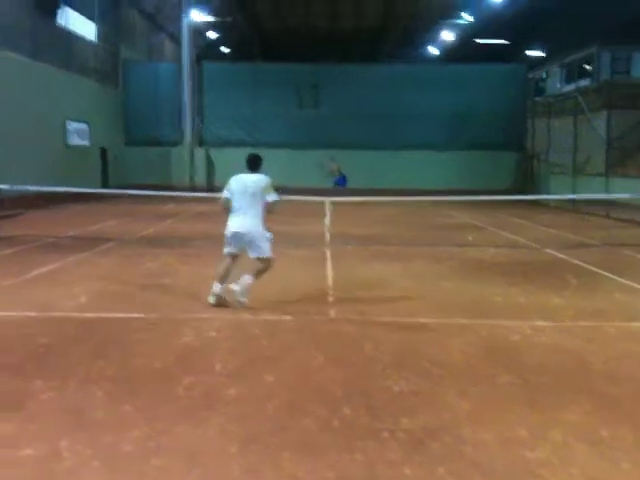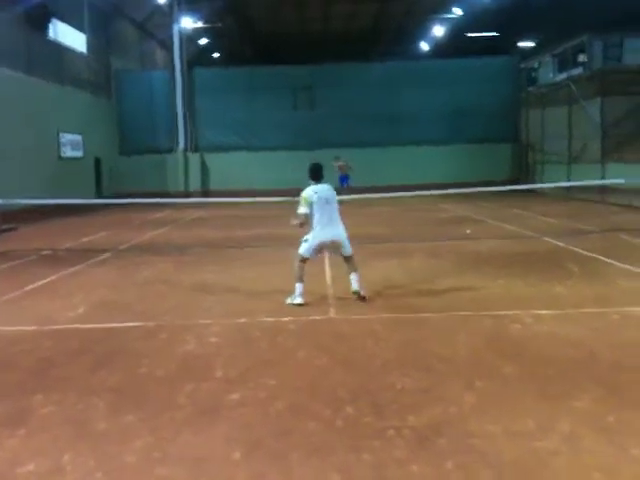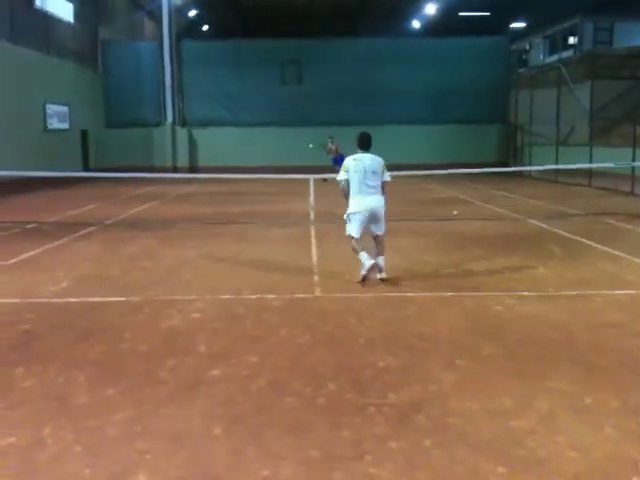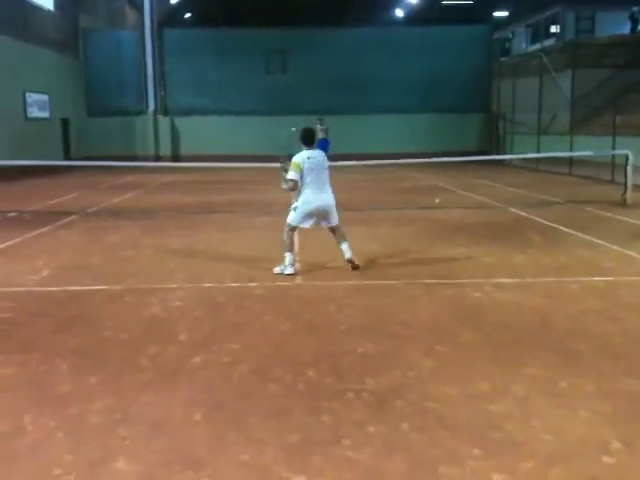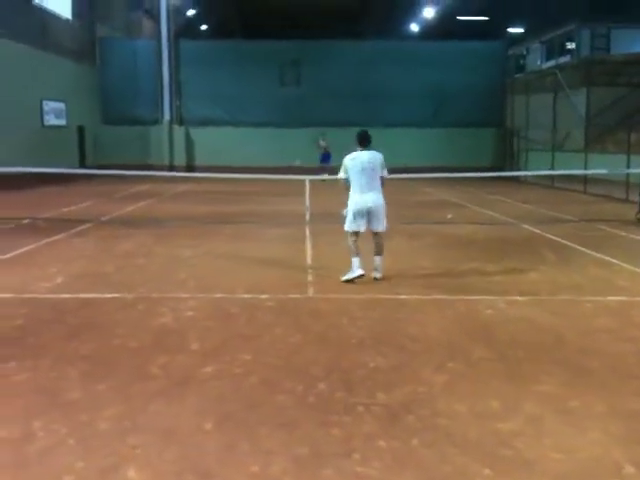
dt=1s
person 1, frame 1
left shoulder: (233, 180)
right shoulder: (265, 181)
left elbow: (224, 204)
right elbow: (269, 208)
left hip: (234, 226)
right hip: (253, 227)
left knee: (229, 259)
right knee: (266, 262)
left ankle: (216, 293)
right ankle: (241, 286)
person 1, frame 2
left shoulder: (307, 194)
right shoulder: (331, 190)
left elbow: (303, 220)
left wrist: (296, 223)
left hip: (320, 235)
right hip: (338, 233)
left knee: (301, 261)
right knee: (349, 258)
left ankle: (298, 296)
right ankle: (356, 287)
person 1, frame 3
left shoulder: (348, 161)
right shoulder: (380, 161)
left elbow: (343, 188)
right elbow: (383, 187)
left wrist: (350, 200)
left hip: (358, 205)
right hip: (377, 203)
left knee: (353, 239)
right knee: (378, 237)
left ankle: (367, 262)
right ankle: (381, 270)
person 1, frame 4
left shoulder: (298, 159)
right shoulder: (322, 155)
left elbow: (293, 187)
left wrist: (285, 186)
left hip: (309, 201)
right hip: (327, 200)
left knee: (288, 230)
right knee: (335, 229)
left ankle: (288, 265)
right ankle: (348, 255)
person 1, frame 5
left shoulder: (348, 159)
right shoulder: (379, 157)
left elbow: (345, 183)
right elbow: (382, 182)
left hip: (357, 200)
right hip: (376, 199)
left knee: (353, 236)
right knee: (378, 235)
left ankle: (357, 268)
right ankle: (377, 270)
